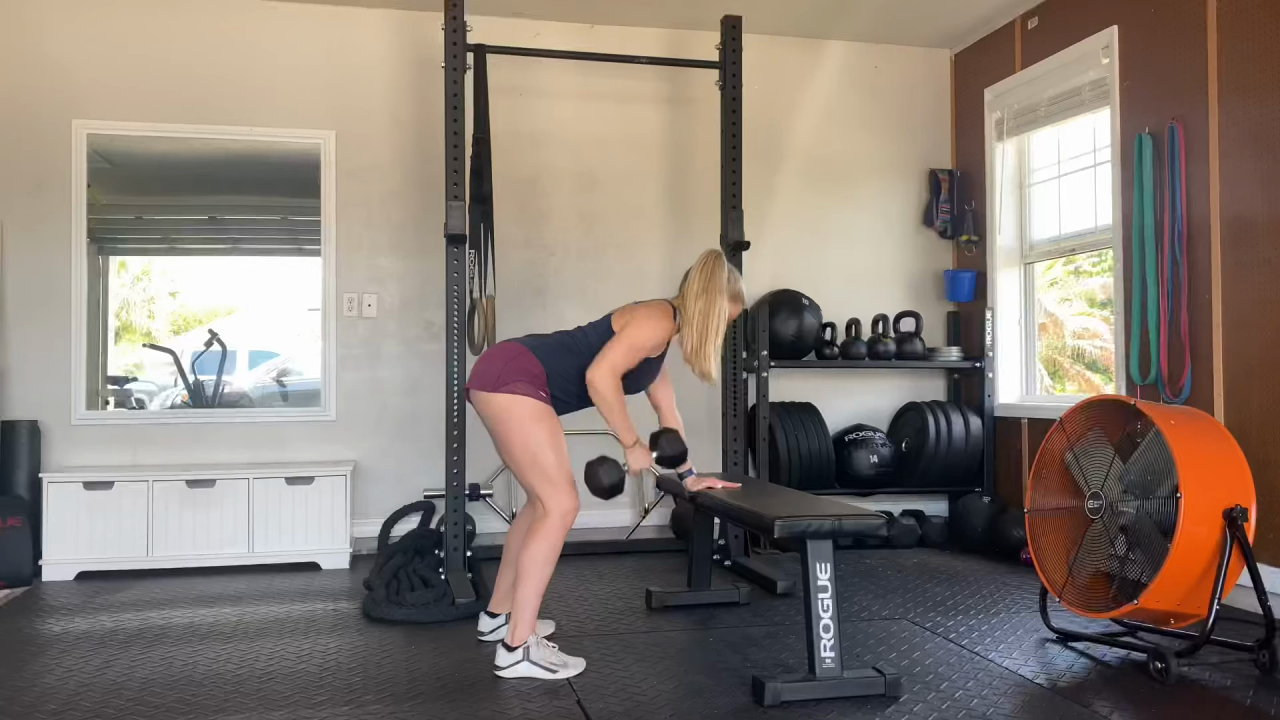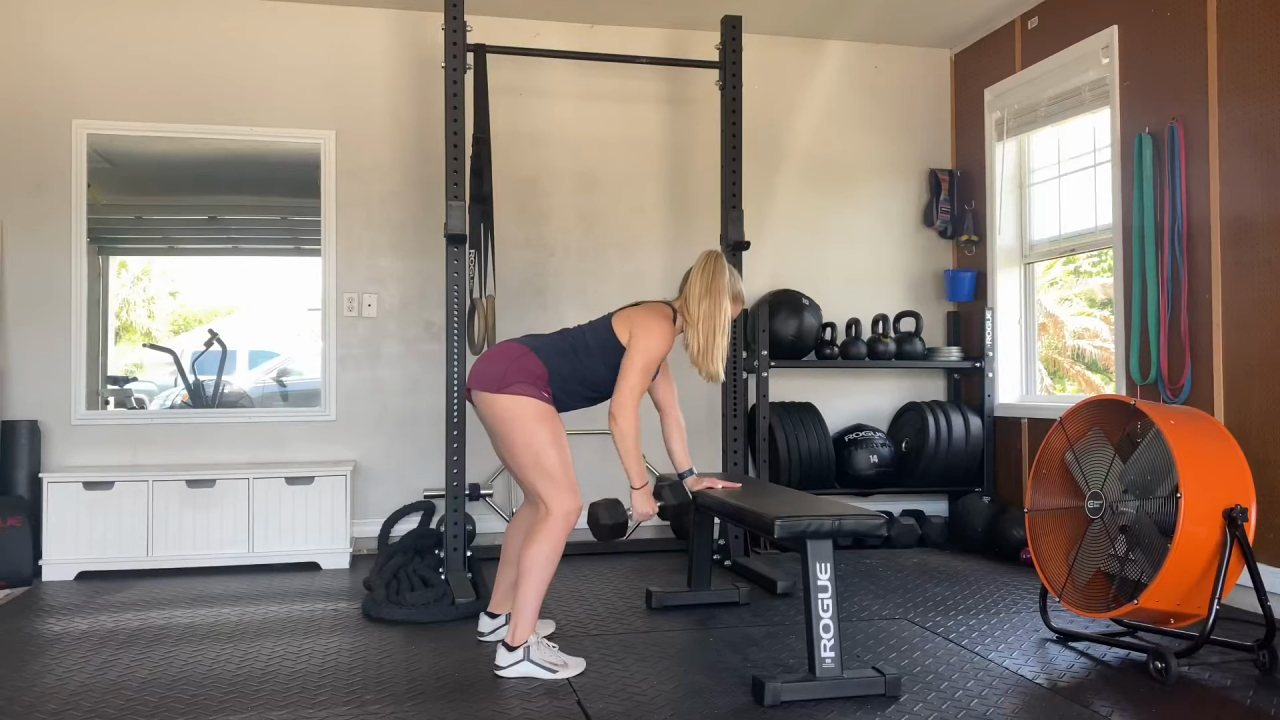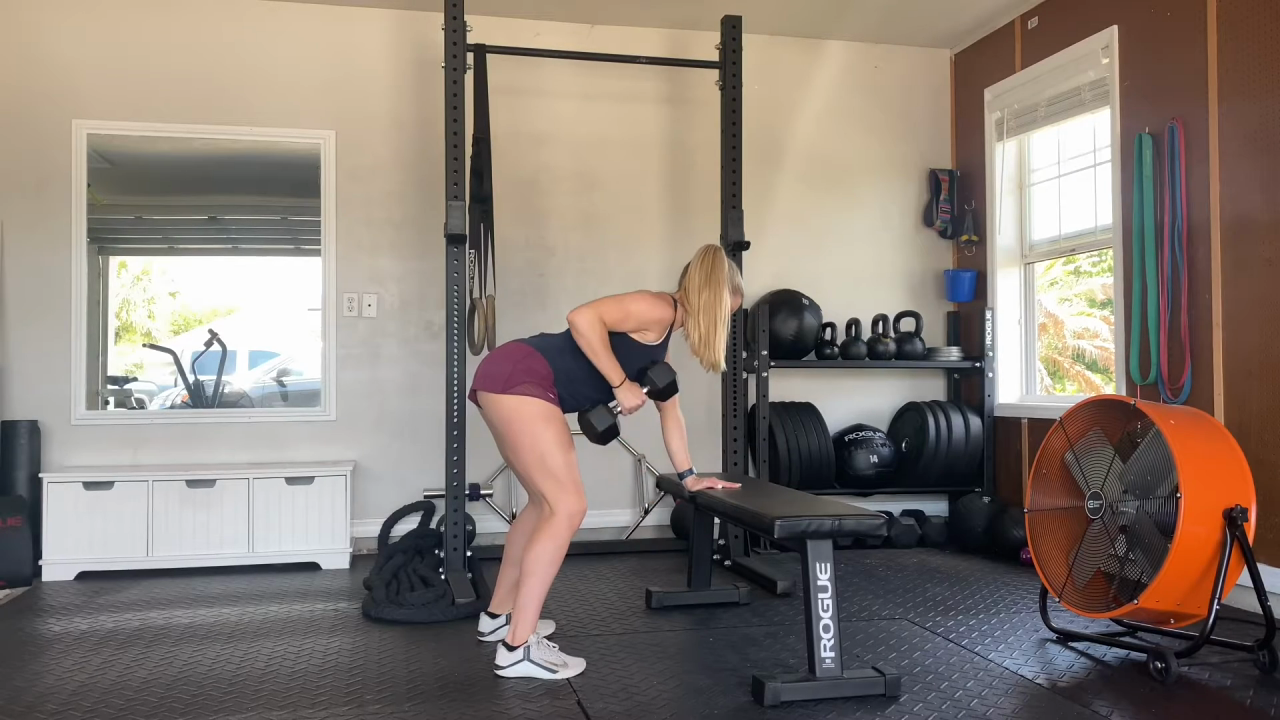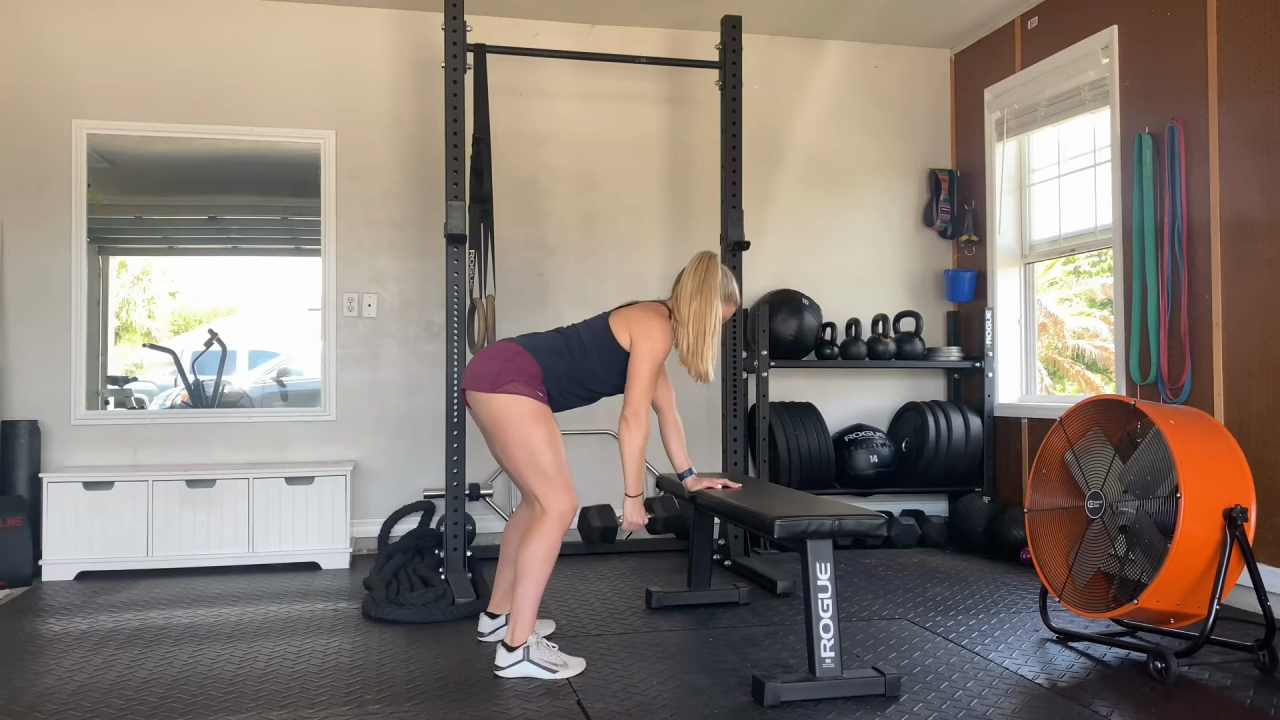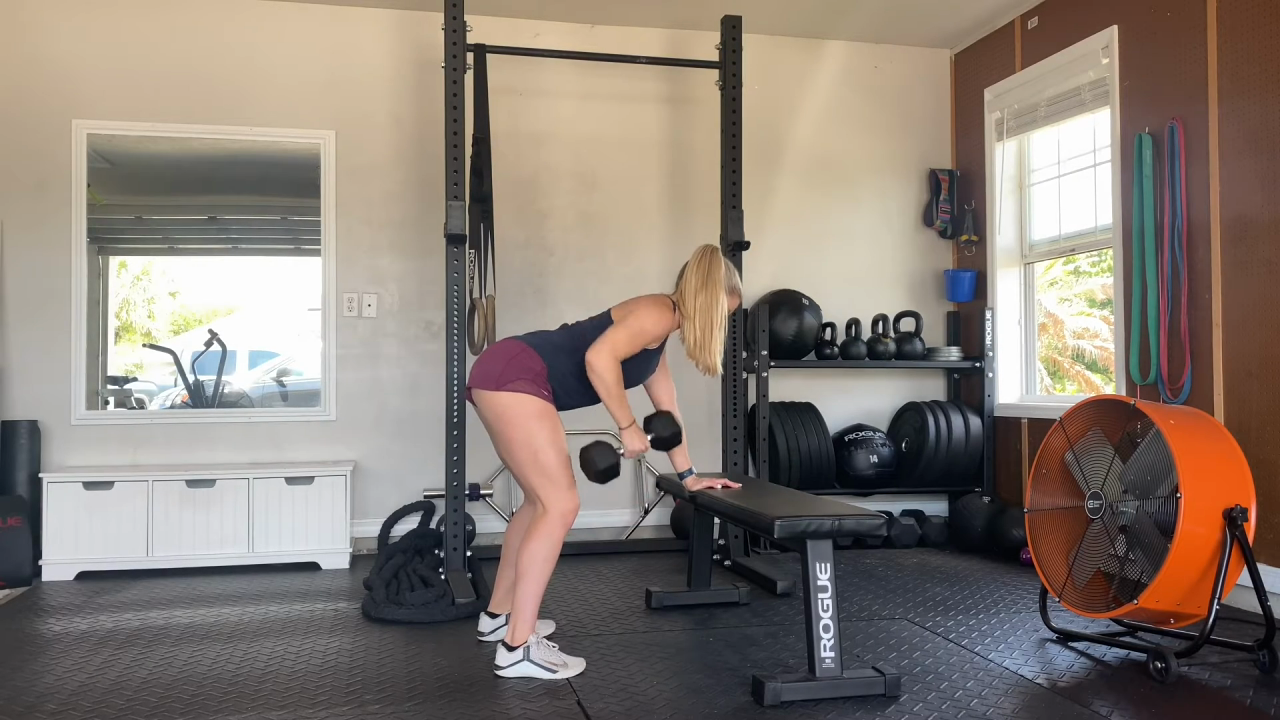
dt=0.7s
person 1, frame 1
left shoulder: (656, 327)
right shoulder: (659, 321)
left elbow: (666, 408)
right elbow: (599, 376)
left wrist: (687, 475)
right wrist: (633, 446)
left hip: (504, 378)
right hip: (512, 378)
left knee: (545, 501)
right knee: (560, 507)
left ankle: (498, 615)
right ankle: (517, 648)
person 1, frame 2
left shoulder: (657, 326)
right shoulder: (658, 326)
left elbow: (668, 407)
right elbow: (623, 410)
left wrist: (688, 477)
right wrist: (640, 487)
left hip: (503, 377)
right hip: (515, 379)
left knee: (542, 502)
right knee: (563, 507)
left ankle: (499, 615)
right ankle: (518, 647)
person 1, frame 3
left shoulder: (660, 331)
right shoulder: (659, 309)
left elbow: (668, 405)
right elbow: (581, 318)
left wrist: (688, 476)
right wrist: (622, 385)
left hip: (509, 380)
right hip: (519, 378)
left knee: (547, 502)
right knee: (567, 508)
left ankle: (499, 615)
right ankle: (518, 647)
person 1, frame 4
left shoulder: (653, 330)
right shoulder: (656, 326)
left elbow: (666, 409)
right elbow: (634, 416)
left wrist: (688, 476)
right wrist: (635, 497)
left hip: (500, 378)
right hip: (507, 377)
left knee: (540, 501)
right knee: (559, 506)
left ankle: (498, 614)
right ankle: (518, 647)
person 1, frame 5
left shoulder: (657, 333)
right shoulder: (658, 313)
left elbow: (666, 404)
right elbow: (599, 358)
left wrist: (687, 476)
right wrist: (628, 428)
left hip: (507, 377)
right hip: (515, 375)
left knee: (543, 501)
right knee: (560, 506)
left ankle: (499, 615)
right ankle: (518, 647)
